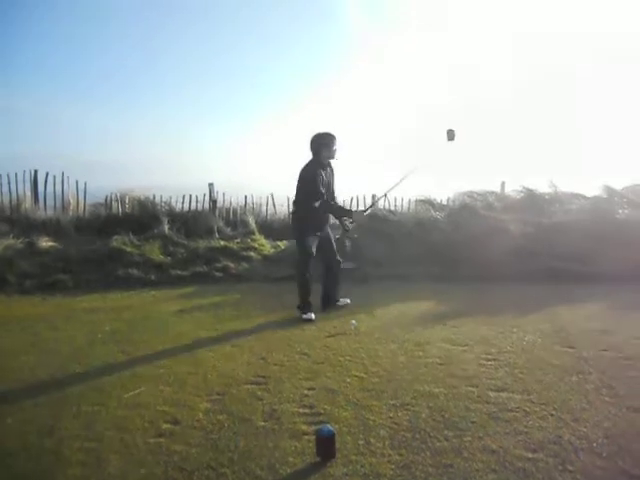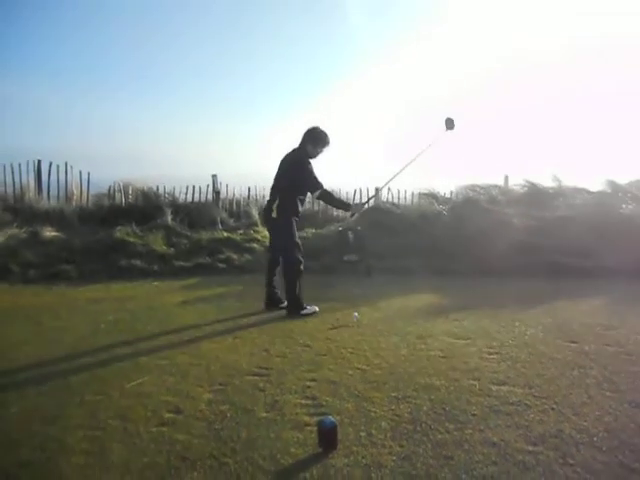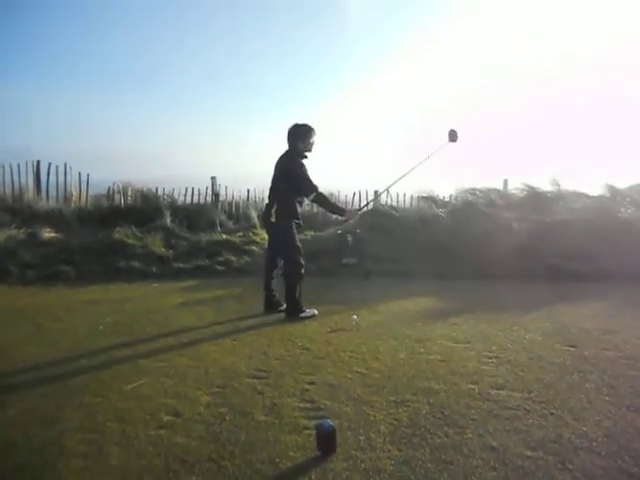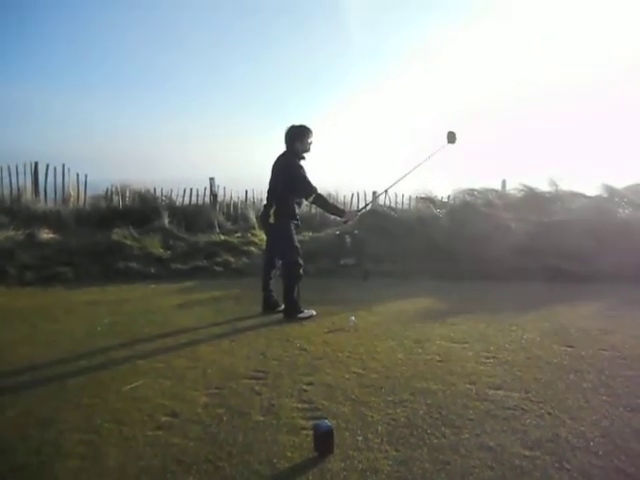
dt=0.7s
person 1, frame 1
left shoulder: (327, 168)
right shoulder: (311, 172)
left elbow: (330, 197)
right elbow: (321, 202)
left wrist: (342, 218)
right wrist: (349, 214)
left hip: (320, 222)
right hip: (304, 224)
left knee: (333, 261)
right knee: (306, 264)
left ankle: (330, 298)
right ankle: (306, 307)
person 1, frame 2
left shoulder: (294, 158)
right shoulder: (301, 163)
right elbow: (320, 193)
right wrist: (348, 207)
left hip: (277, 213)
right hip: (282, 215)
left knee: (276, 257)
right knee: (293, 260)
left ankle: (273, 299)
right ankle: (295, 305)
person 1, frame 3
left shoulder: (287, 159)
right shoulder: (294, 164)
right elbow: (314, 195)
right wrist: (342, 212)
left hip: (275, 217)
right hip: (282, 218)
left knee: (273, 260)
right knee: (295, 262)
left ankle: (272, 302)
right ankle: (294, 308)
person 1, frame 4
left shoulder: (285, 160)
right shoulder: (292, 165)
right elbow: (314, 196)
right wrist: (342, 213)
left hip: (274, 217)
right hip: (281, 220)
left knee: (272, 260)
right knee: (293, 263)
left ankle: (269, 303)
right ankle: (292, 308)
